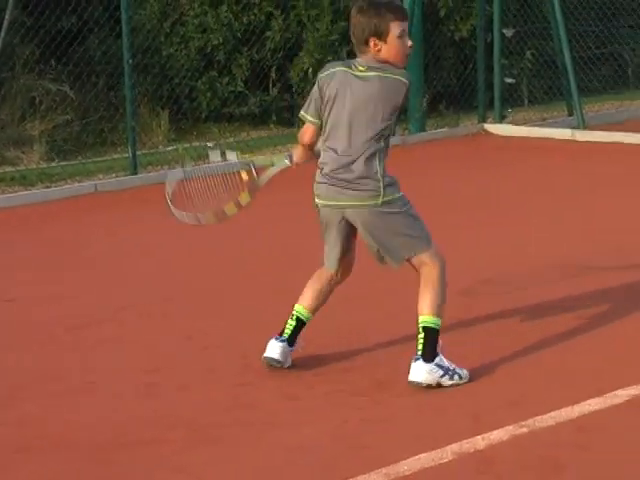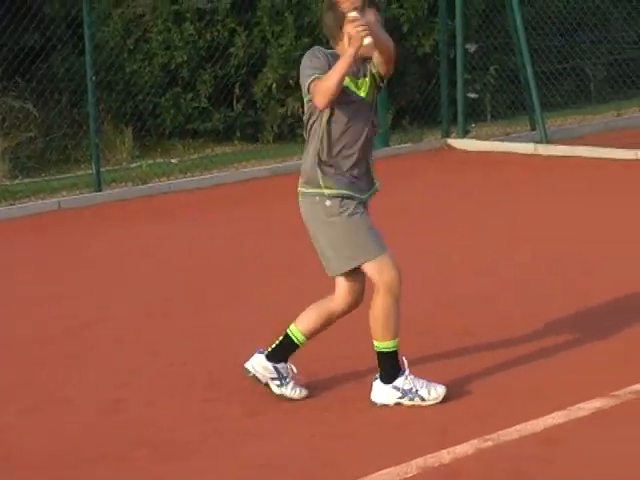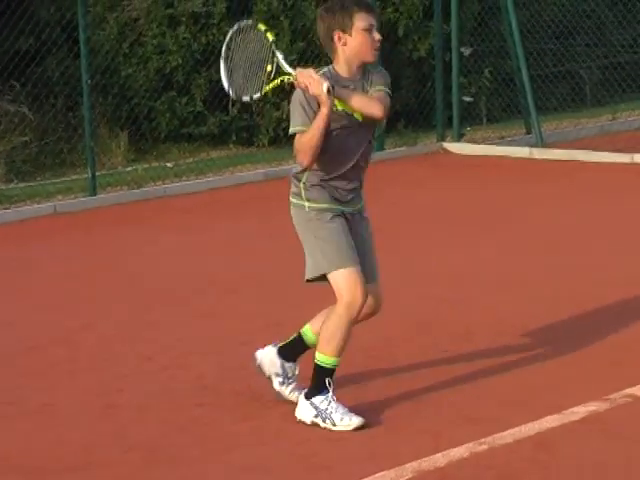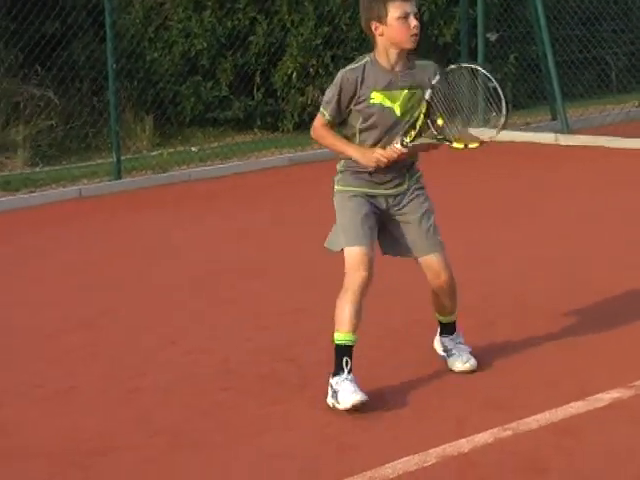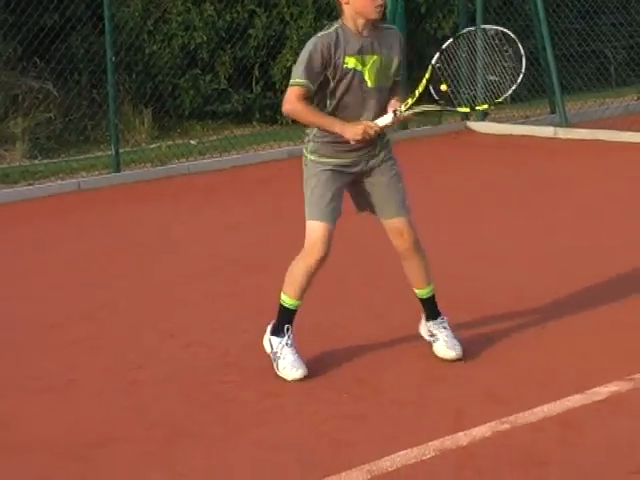
dt=0.3s
person 1, frame 1
left shoulder: (330, 76)
right shoulder: (398, 82)
left elbow: (306, 140)
left wrist: (304, 157)
left hip: (328, 193)
right hip: (373, 193)
left knee: (335, 271)
right knee: (432, 266)
left ankle: (282, 342)
right ankle: (427, 360)
person 1, frame 2
left shoulder: (372, 65)
right shoulder: (318, 57)
left elbow: (389, 59)
right elbow: (322, 99)
right wrist: (349, 49)
left hip: (356, 195)
right hip: (328, 195)
left knee: (350, 296)
right knee: (388, 280)
left ankle: (272, 361)
right ankle: (391, 379)
person 1, frame 3
left shoulder: (370, 81)
right shoulder: (307, 90)
left elbow: (379, 112)
right elbow: (306, 157)
left wrist: (331, 92)
right wrist: (324, 105)
left hip: (350, 204)
right hip: (315, 204)
left knee: (369, 302)
right knee: (354, 295)
left ankle: (282, 356)
right ankle: (317, 396)
person 1, frame 4
left shoulder: (428, 73)
right shoulder: (352, 76)
right elbow: (319, 128)
left wrist: (408, 147)
right wrist: (362, 154)
left hip: (405, 187)
right hip: (356, 187)
left knee: (441, 275)
right knee: (358, 271)
left ankle: (448, 336)
right ankle: (340, 374)
person 1, frame 5
left shoulder: (392, 37)
right shoulder: (324, 44)
right elbow: (291, 104)
left wrist: (394, 107)
right wrist: (344, 128)
left hip: (376, 155)
right hip: (327, 158)
left knee: (406, 236)
right knee: (317, 248)
left ankle: (433, 321)
right ankle: (279, 334)
